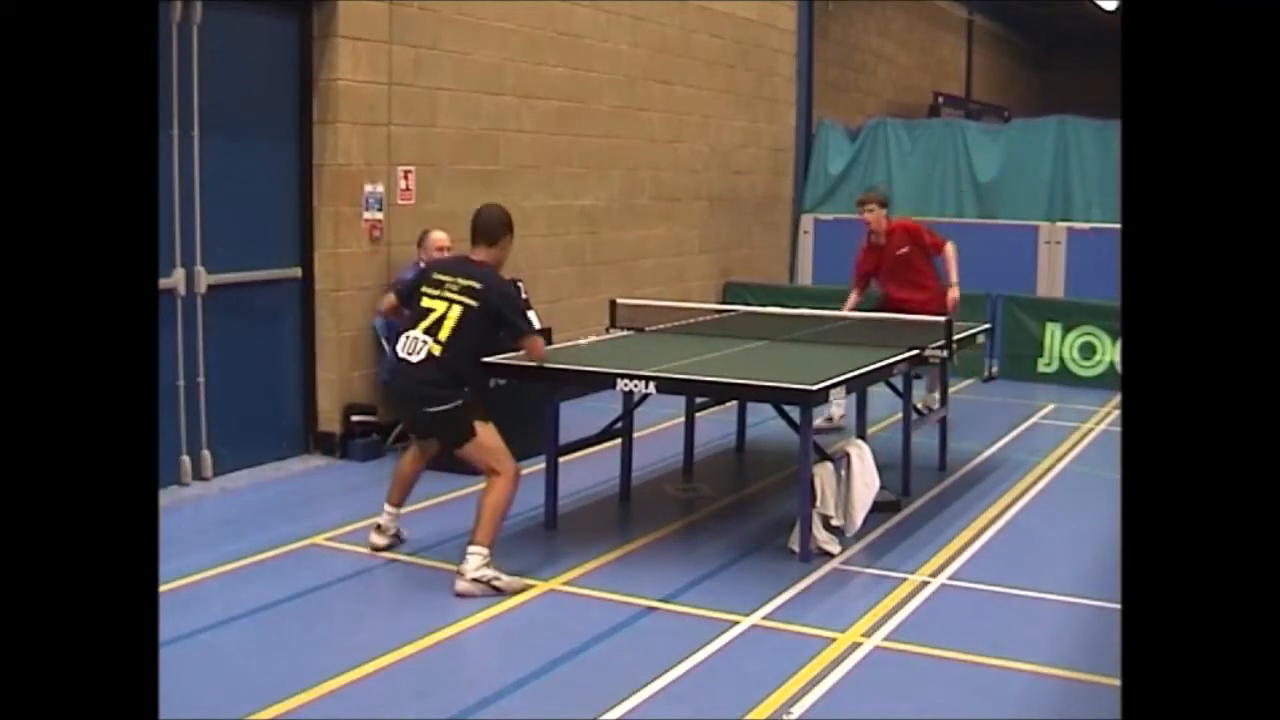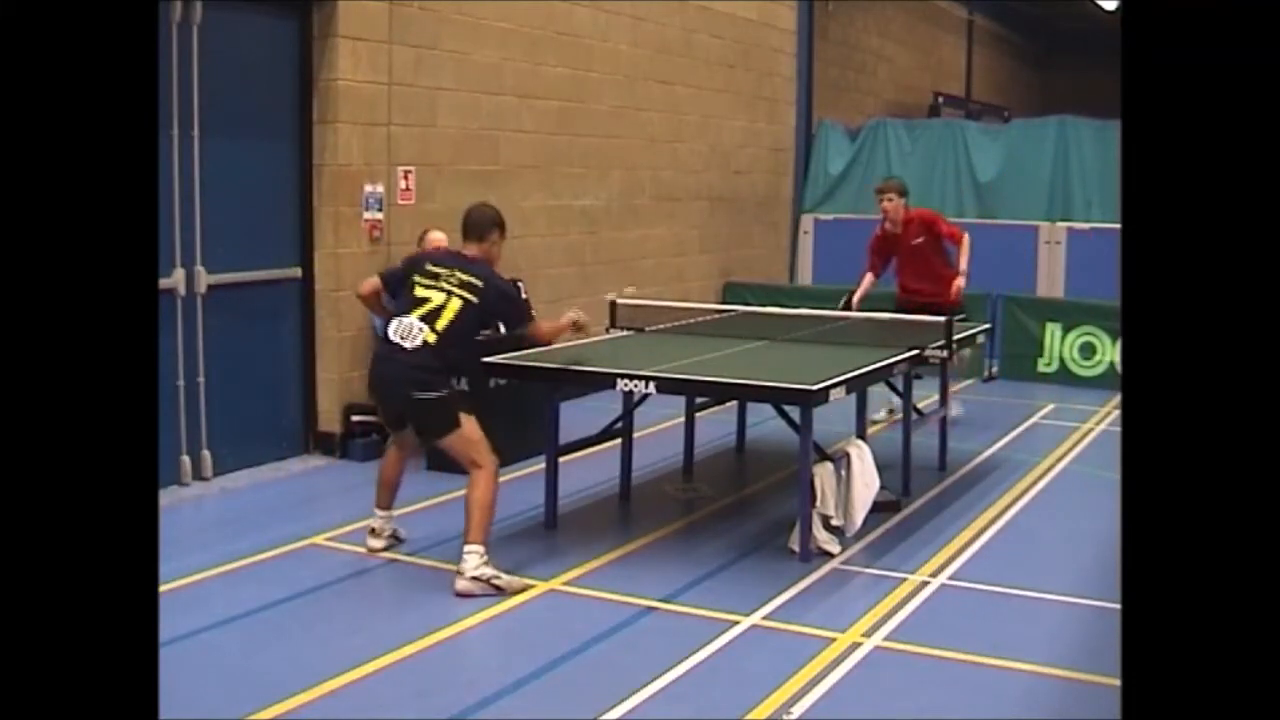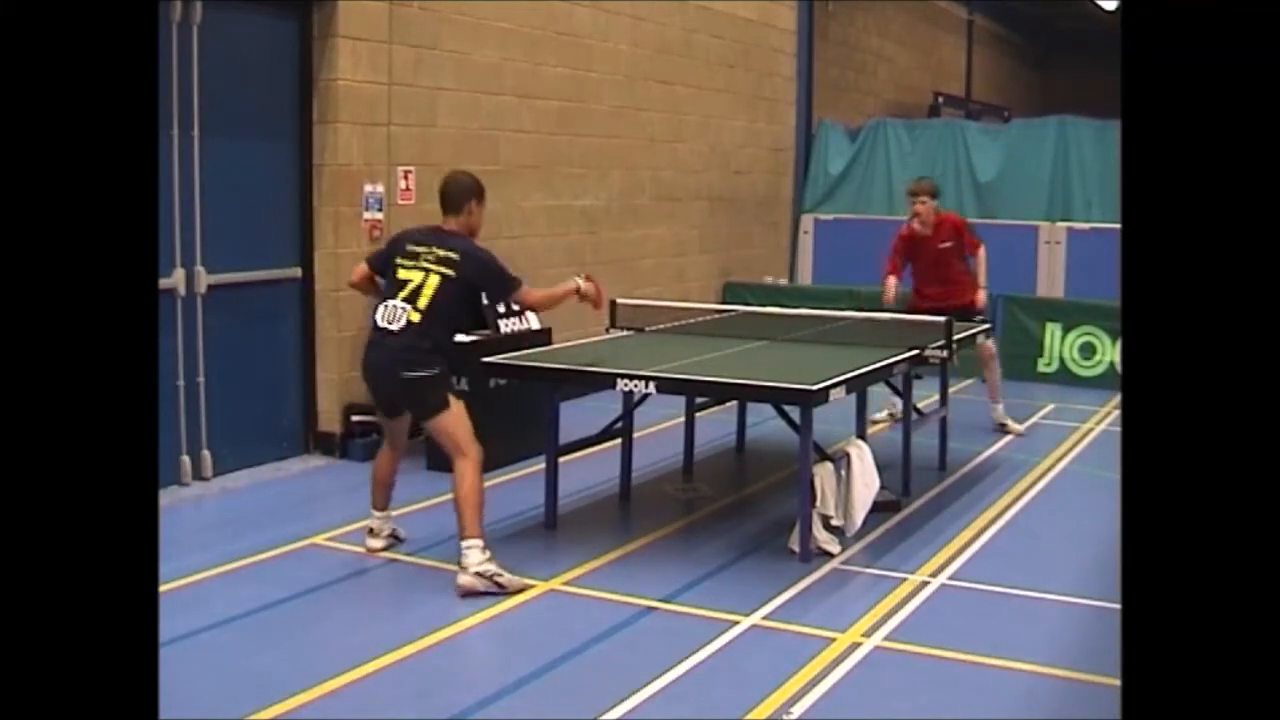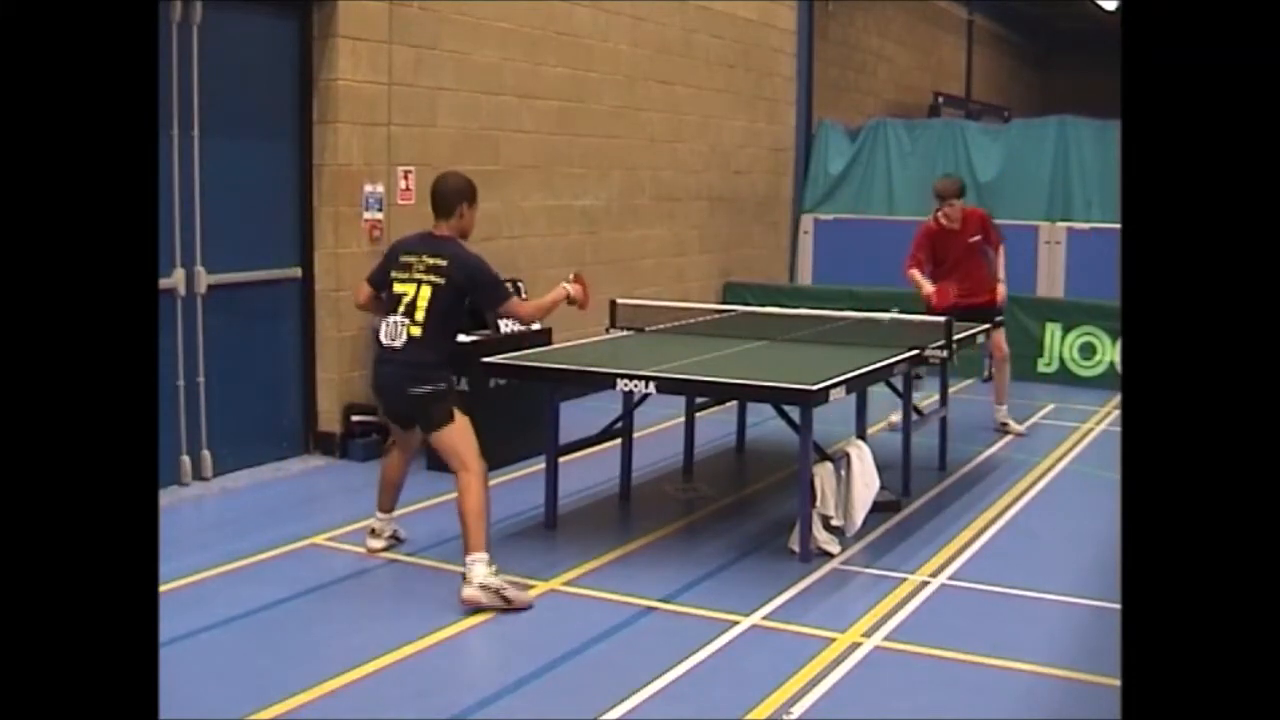
dt=0.2s
person 1, frame 1
left shoulder: (434, 270)
right shoulder: (497, 289)
left elbow: (388, 306)
right elbow: (535, 351)
right wrist: (535, 336)
left hip: (401, 384)
right hip: (439, 397)
left knee: (424, 448)
right knee: (503, 470)
left ankle: (385, 526)
right ankle: (475, 568)
person 1, frame 2
left shoulder: (422, 262)
right shoulder: (493, 285)
left elbow: (365, 292)
right elbow: (541, 333)
right wrist: (573, 319)
left hip: (383, 374)
right hip: (424, 386)
left knee: (401, 444)
right knee: (483, 468)
left ankle: (379, 528)
right ankle: (473, 567)
person 1, frame 3
left shoulder: (406, 240)
right shoulder: (474, 258)
left elbow: (358, 280)
right elbow: (532, 299)
right wrist: (576, 286)
left hip: (377, 359)
right hip: (418, 367)
left knee: (393, 443)
right knee: (468, 455)
left ankle: (379, 528)
right ankle: (474, 561)
person 1, frame 4
left shoulder: (400, 250)
right shoulder: (465, 264)
left elbow: (363, 301)
right elbow: (522, 313)
right wrist: (564, 292)
left hip: (386, 373)
right hip: (424, 381)
left knee: (402, 448)
right knee: (472, 470)
left ankle: (380, 530)
right ankle: (479, 577)
person 2, frame 1
left shoulder: (908, 229)
right shoulder: (867, 250)
left elbow: (947, 247)
right elbow: (858, 290)
left wrist: (953, 284)
left hip: (930, 306)
right hip: (893, 307)
left ankle: (930, 396)
right ankle: (836, 414)
person 2, frame 2
left shoulder: (925, 219)
right shoulder: (880, 236)
left elbow: (963, 237)
right elbow: (874, 271)
left wrist: (962, 274)
right wrist: (857, 295)
left hip: (943, 295)
right hip: (909, 297)
left knee: (958, 353)
right ankle: (894, 404)
person 2, frame 3
left shoulder: (955, 223)
right shoulder: (905, 236)
left elbow: (978, 250)
right elbow: (894, 271)
left wrist: (981, 287)
right wrist: (890, 288)
left hip: (964, 300)
right hip: (926, 303)
left knee: (988, 352)
left ankle: (999, 415)
right ankle: (896, 407)
person 2, frame 4
left shoulder: (980, 218)
right shoulder: (928, 231)
left elbow: (997, 247)
right elbow: (912, 268)
left wrist: (1000, 281)
right wrist: (925, 284)
left hip: (984, 298)
left knee: (1001, 354)
left ankle: (1001, 416)
